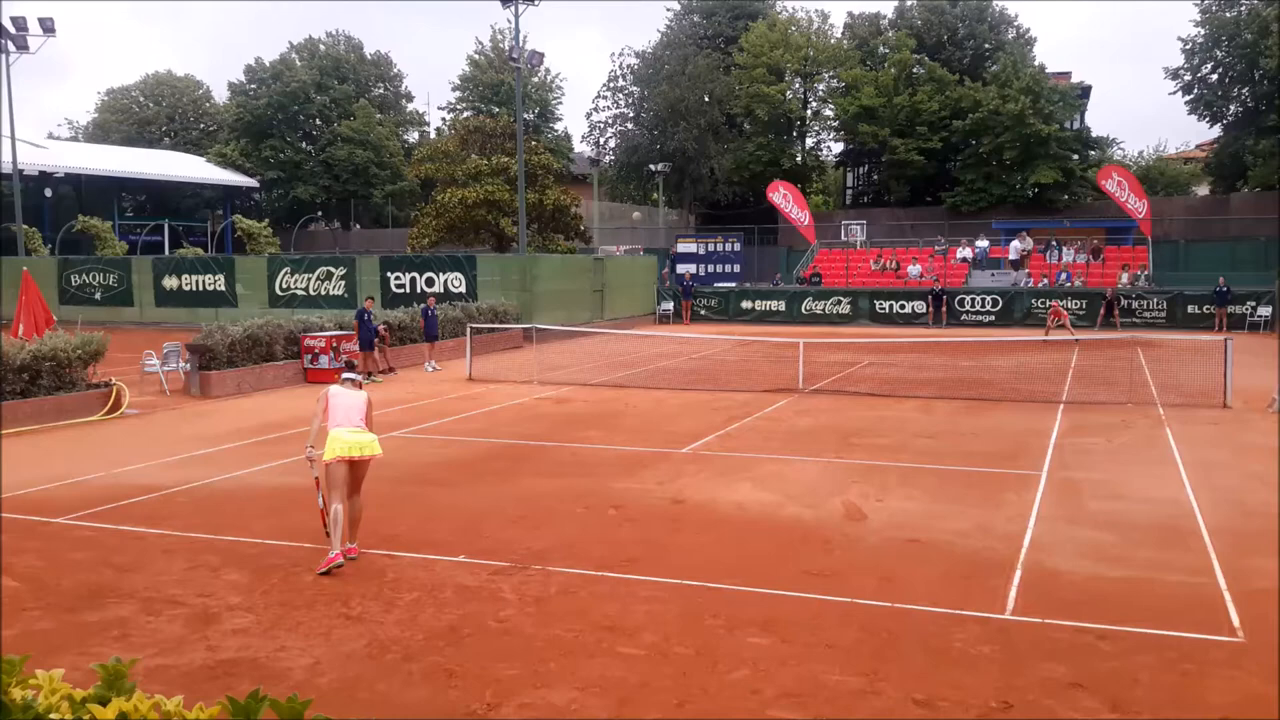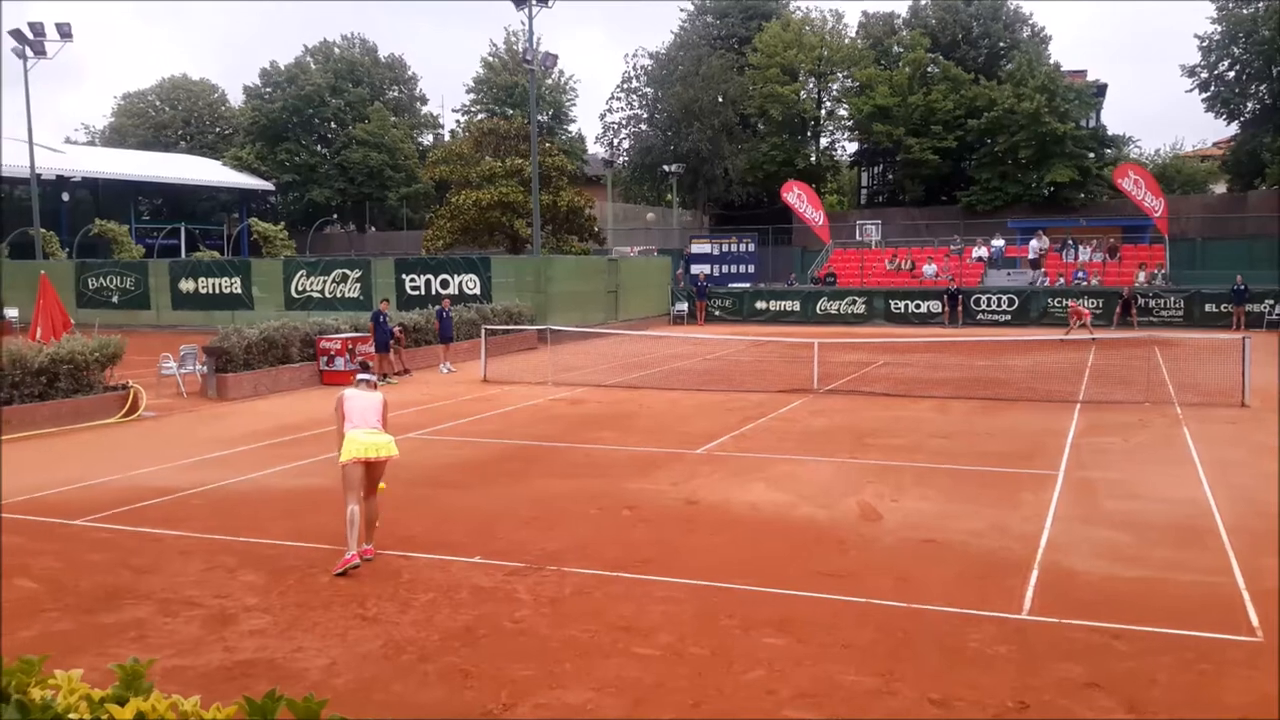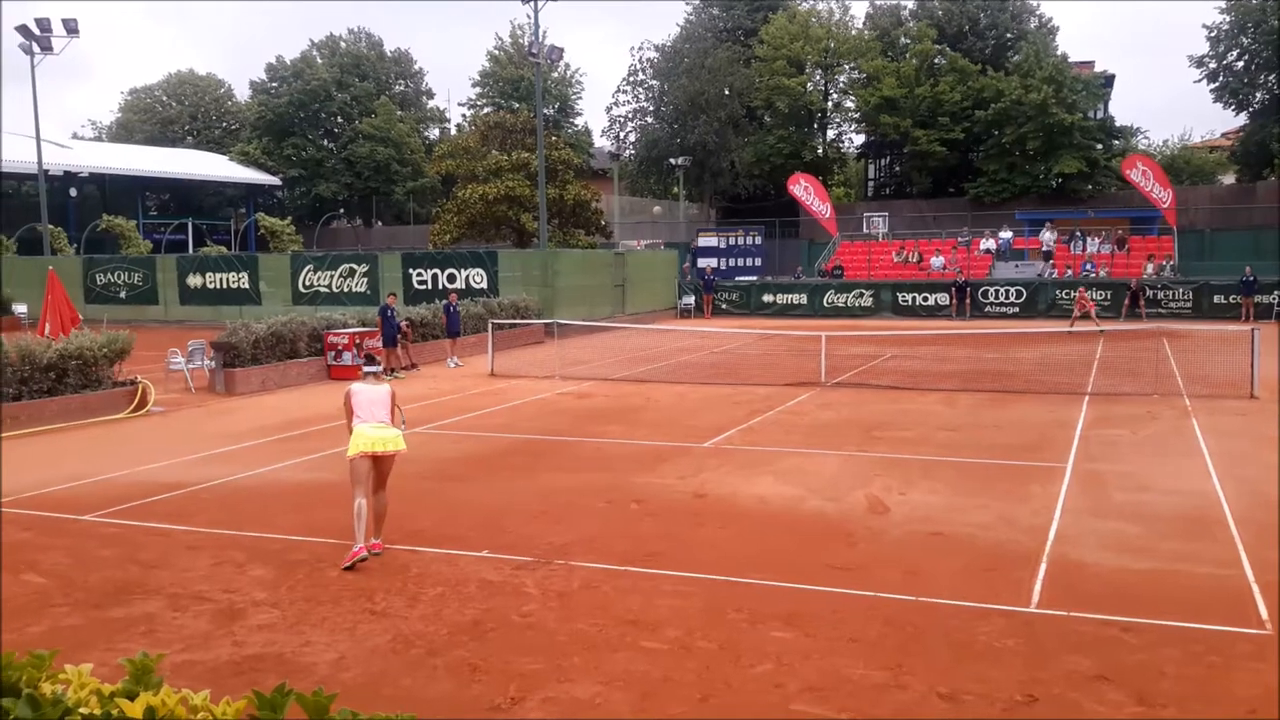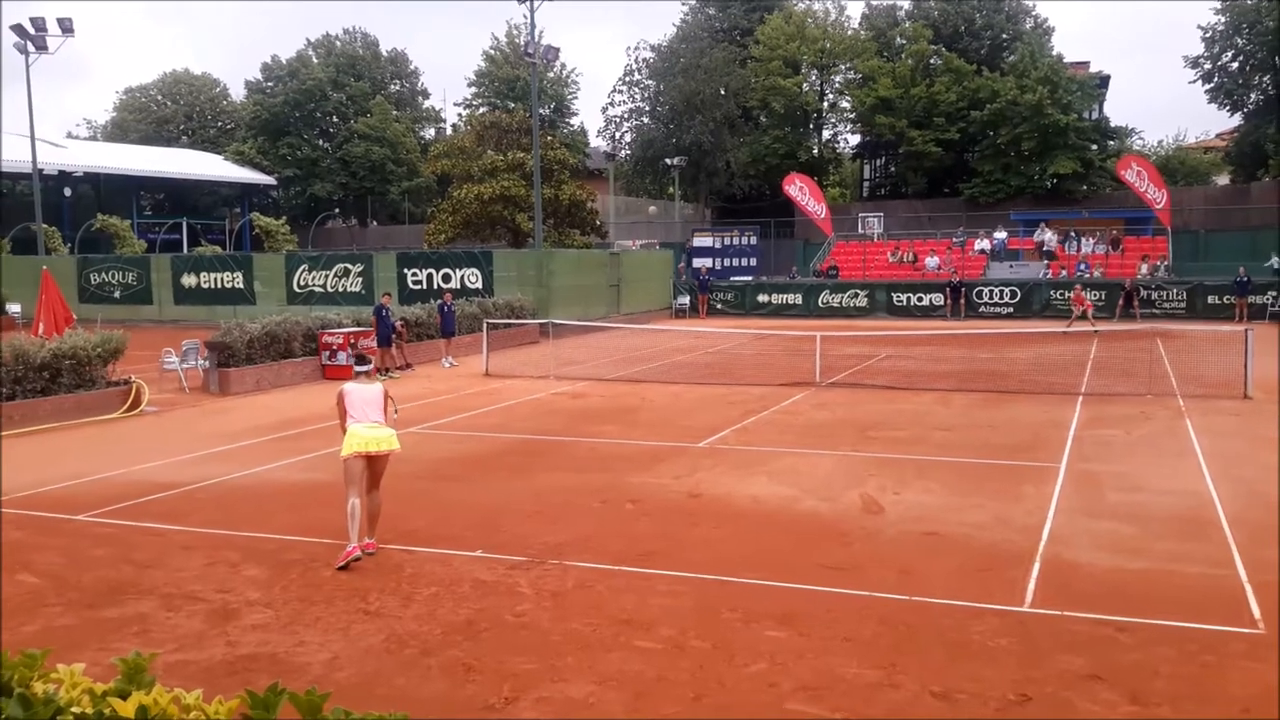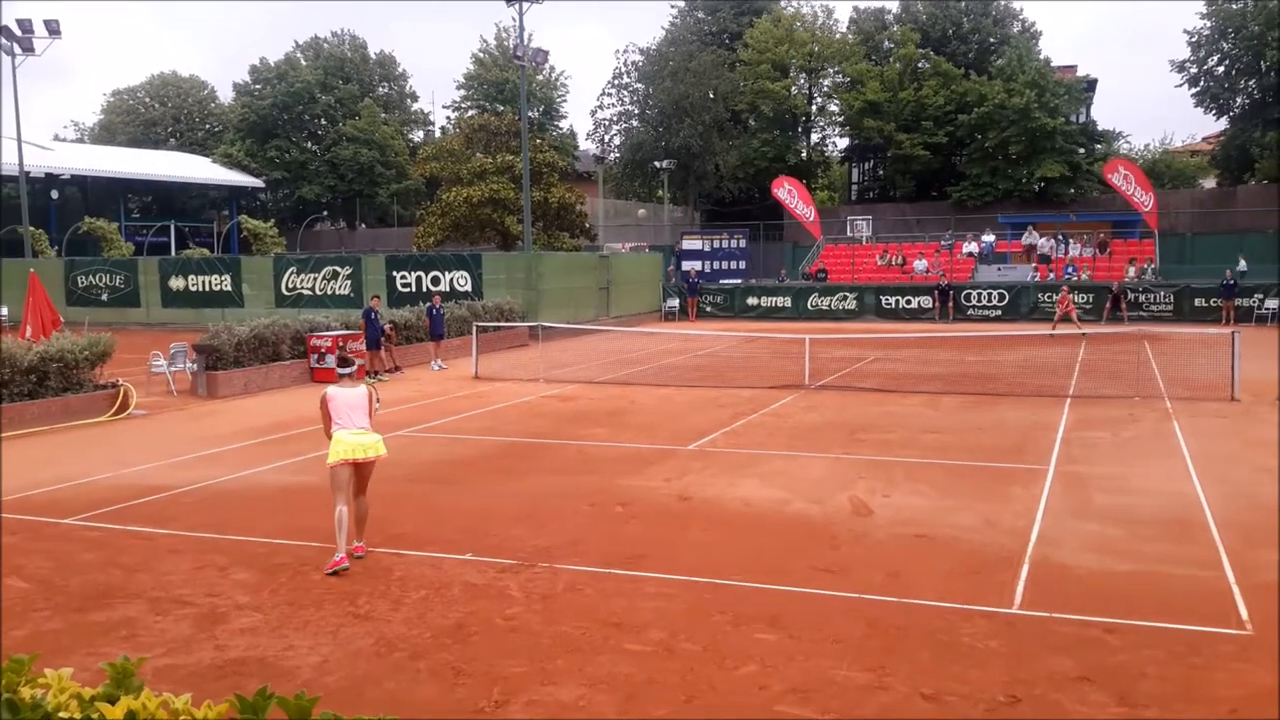
dt=0.4s
person 1, frame 1
left shoulder: (329, 391)
right shoulder: (365, 396)
left elbow: (317, 418)
left wrist: (310, 446)
left hip: (339, 440)
right hip: (364, 441)
left knee: (336, 499)
right knee: (354, 495)
left ankle: (336, 552)
right ankle: (352, 546)
person 1, frame 2
left shoulder: (344, 395)
right shoulder: (380, 397)
left elbow: (340, 429)
left wrist: (342, 459)
left hip: (355, 442)
right hip: (381, 442)
left knee: (352, 500)
right knee: (370, 496)
left ankle: (352, 553)
right ankle: (368, 547)
person 1, frame 3
left shoulder: (351, 389)
right shoulder: (389, 389)
left elbow: (350, 424)
left hip: (362, 436)
right hip: (388, 436)
left knee: (360, 494)
right knee: (379, 491)
left ankle: (360, 546)
right ankle: (376, 541)
person 1, frame 4
left shoulder: (344, 389)
right shoulder: (381, 388)
left elbow: (343, 425)
left hip: (357, 436)
right hip: (382, 435)
left knee: (354, 494)
right knee: (373, 490)
left ankle: (353, 545)
right ankle: (370, 541)
person 1, frame 5
left shoulder: (327, 393)
right shoulder: (366, 390)
left elbow: (327, 429)
left hip: (342, 443)
right hip: (368, 440)
left knee: (341, 501)
right knee: (360, 495)
left ankle: (341, 555)
right ankle: (359, 544)
